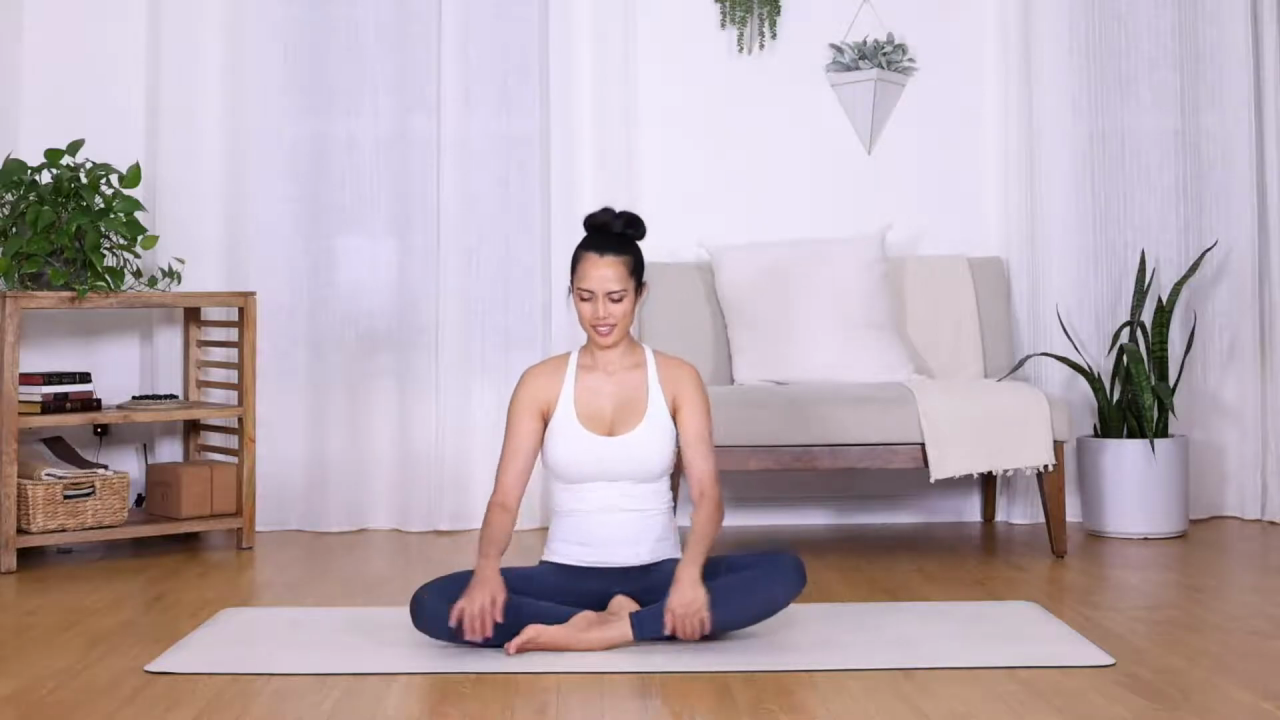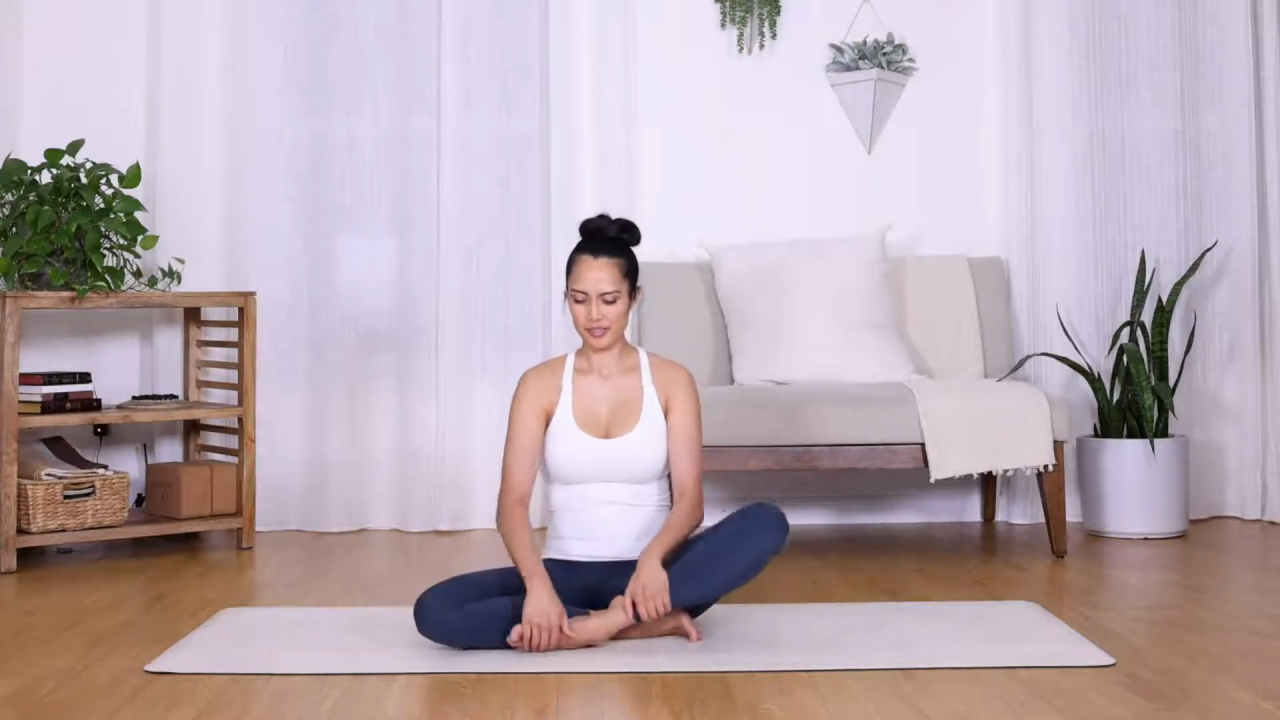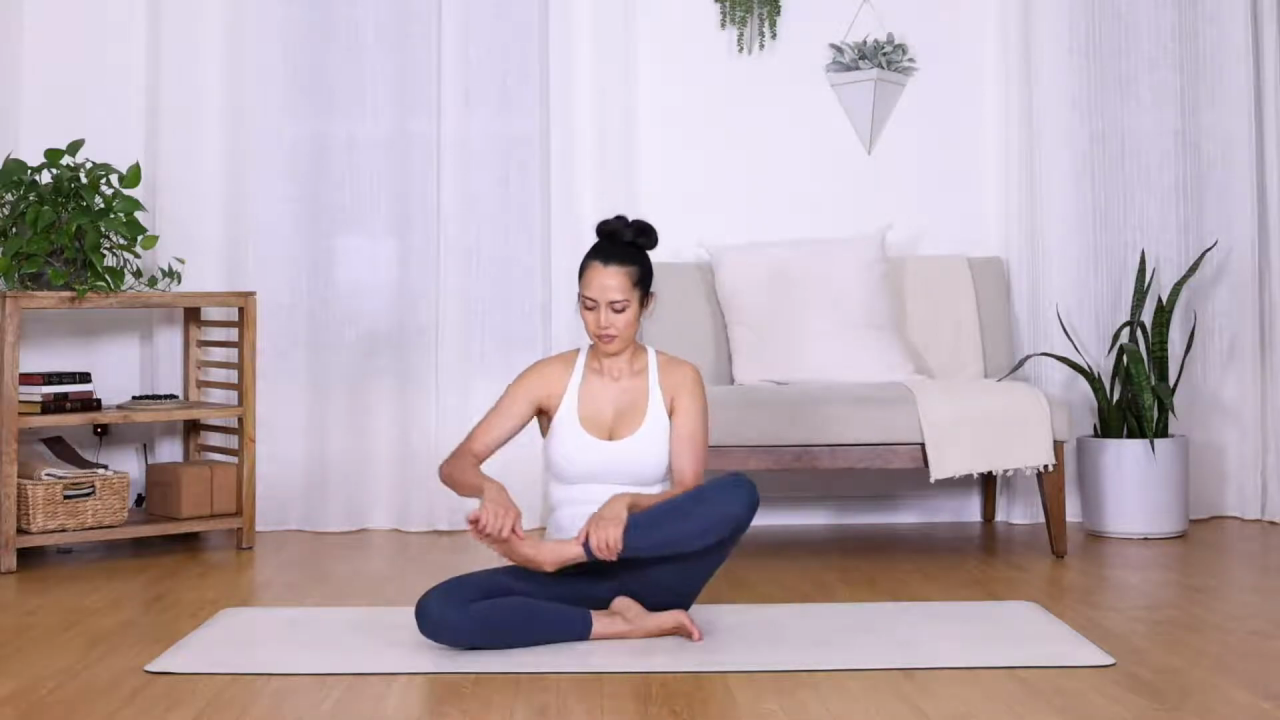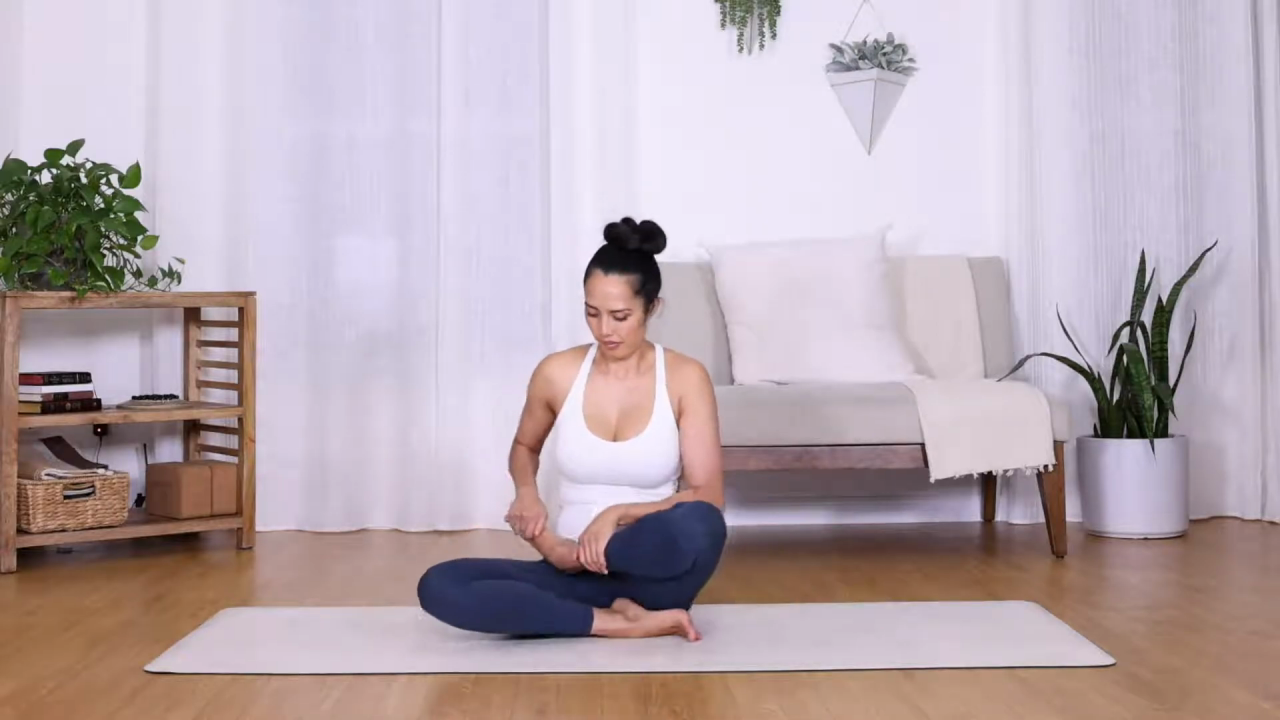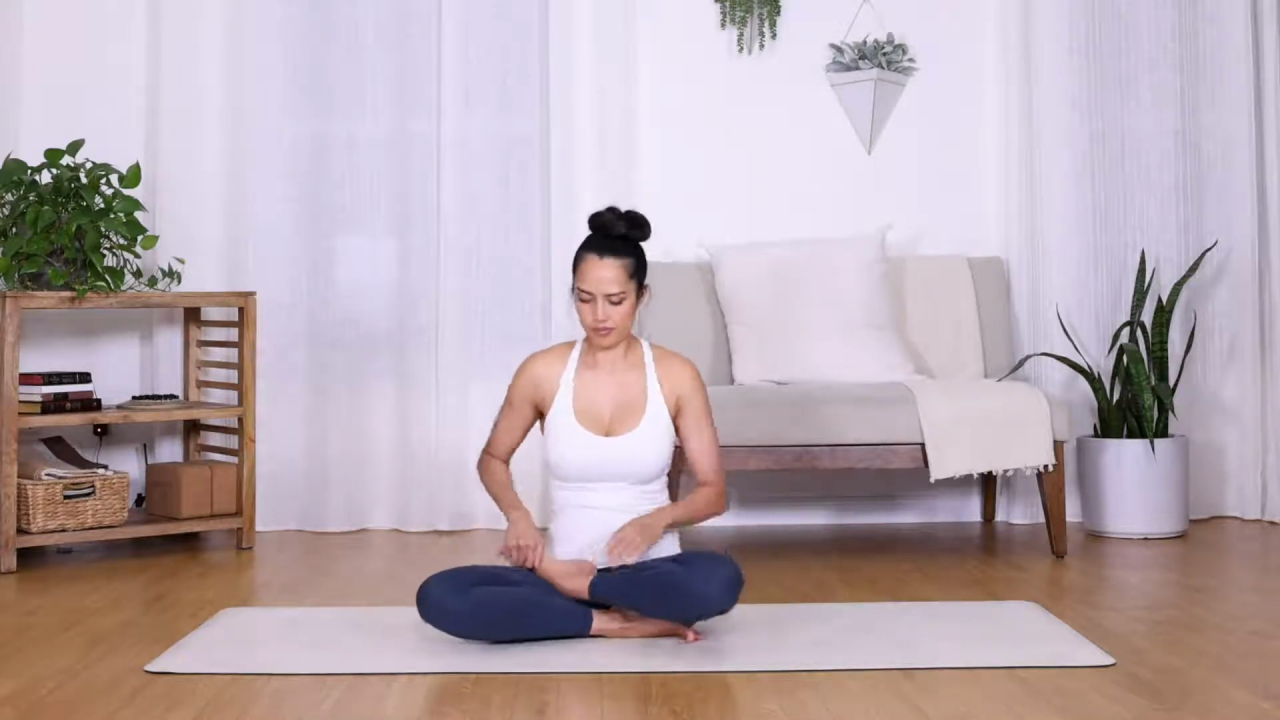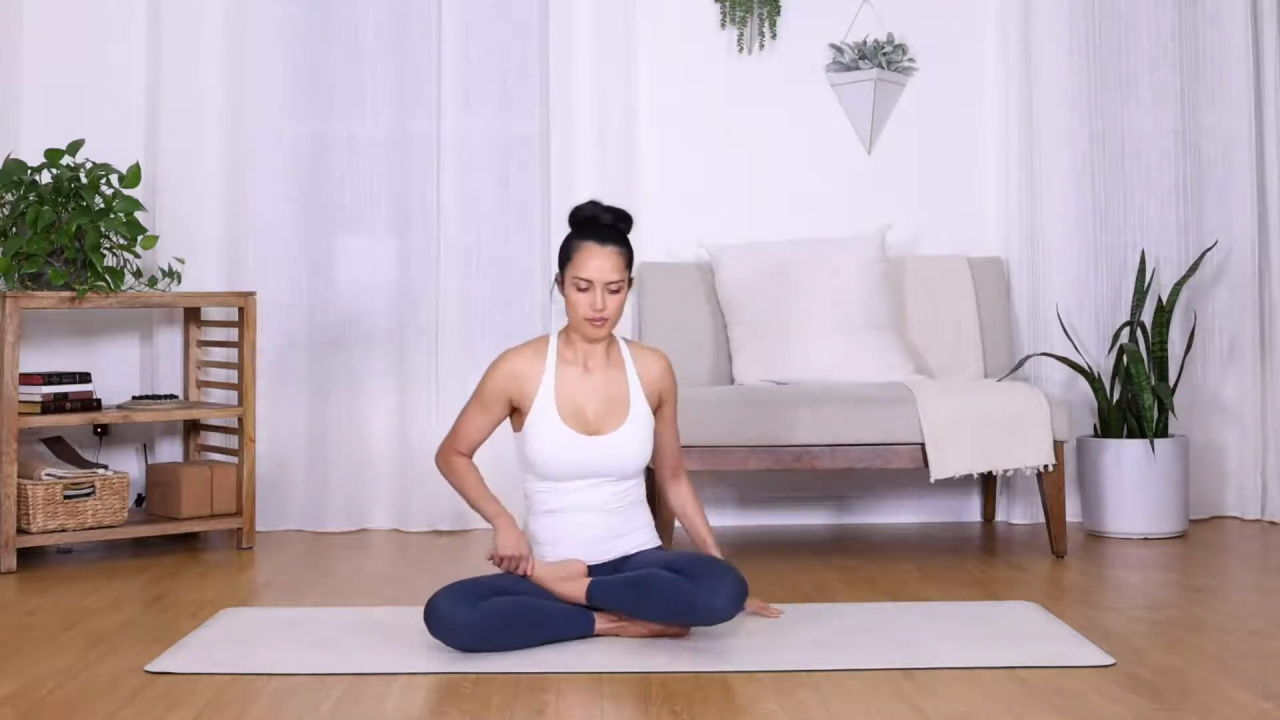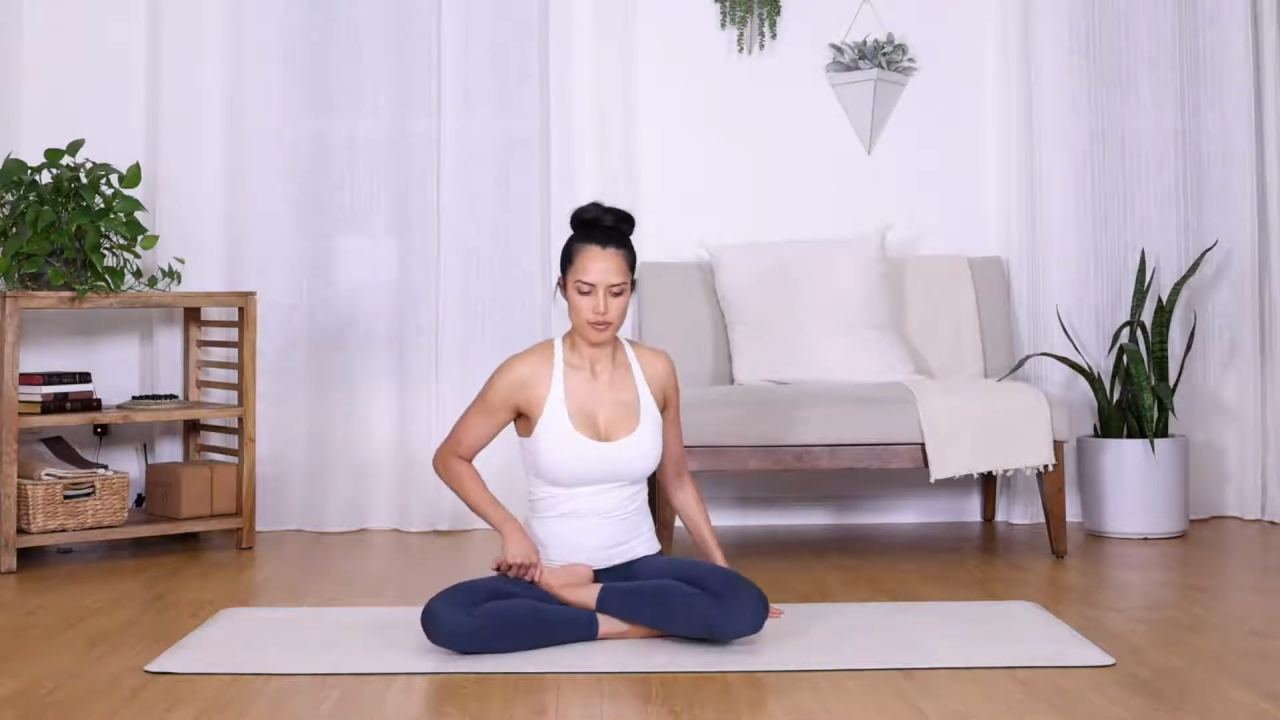
dt=0.4s
person 1, frame 1
left shoulder: (678, 379)
right shoulder: (541, 382)
left elbow: (706, 493)
right elbow: (504, 500)
left wrist: (690, 572)
right wrist: (486, 569)
left hip: (655, 573)
right hip: (567, 575)
left knee: (786, 573)
right knee: (434, 606)
left ankle: (600, 630)
right ankle: (650, 622)
person 1, frame 2
left shoulder: (672, 381)
right shoulder: (540, 384)
left elbow: (689, 499)
right elbow: (512, 500)
left wrist: (653, 559)
right wrist: (538, 584)
left hip: (651, 571)
right hip: (567, 574)
left knee: (767, 523)
right knee: (434, 611)
left ankle: (607, 621)
right ankle: (638, 621)
person 1, frame 3
left shoulder: (679, 379)
right shoulder: (549, 377)
left elbow: (688, 494)
right elbow: (456, 465)
left wrist: (626, 503)
right wrist: (490, 489)
left hip: (649, 573)
right hip: (566, 574)
left knee: (738, 493)
right knee: (437, 613)
left ankle: (557, 552)
right ankle: (620, 624)
person 1, frame 4
left shoulder: (686, 379)
right shoulder: (557, 373)
left elbow: (707, 498)
right elbow: (524, 447)
left wrist: (619, 514)
right wrist: (527, 492)
left hip: (650, 578)
right hip: (572, 574)
left knee: (697, 526)
right knee: (439, 588)
right ankle: (619, 622)
person 1, frame 5
left shoulder: (675, 374)
right shoulder: (542, 372)
left elbow: (714, 490)
right elbow: (492, 459)
left wrist: (656, 520)
right wrist: (518, 516)
left hip: (650, 572)
right hip: (565, 569)
left knee: (719, 581)
right knee: (437, 597)
left ankle: (577, 584)
right ankle: (614, 622)
person 1, frame 6
left shoulder: (652, 369)
right shoulder: (519, 369)
left elbow: (673, 478)
right elbow: (452, 455)
left wrist: (720, 564)
right wrist: (503, 521)
left hip: (637, 560)
right hip: (551, 567)
left knee: (722, 592)
right knee: (446, 615)
left ankle: (569, 590)
right ankle: (617, 620)
person 1, frame 7
left shoulder: (656, 369)
right shoulder: (526, 374)
left elbow: (676, 478)
right elbow: (450, 458)
left wrist: (722, 567)
right wrist: (510, 529)
left hip: (638, 563)
right hip: (553, 569)
left knee: (746, 608)
right knee: (443, 619)
left ankle: (580, 596)
right ankle: (619, 623)
